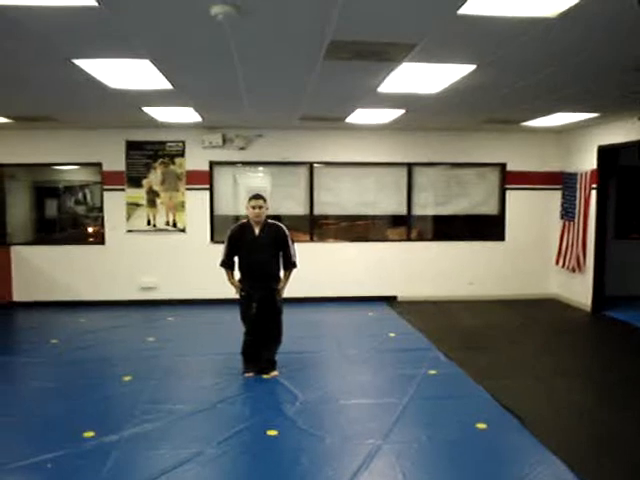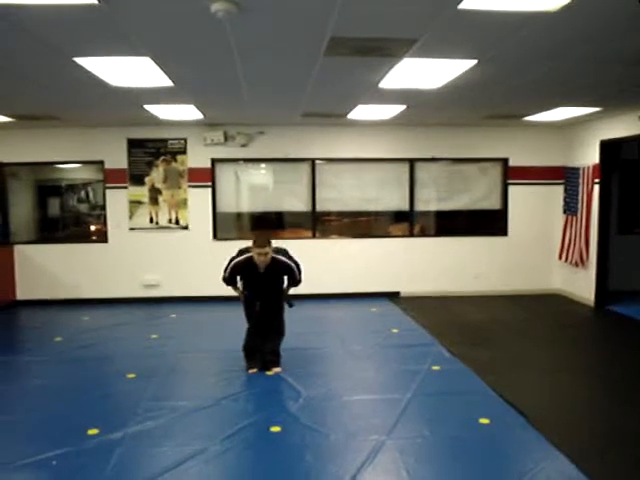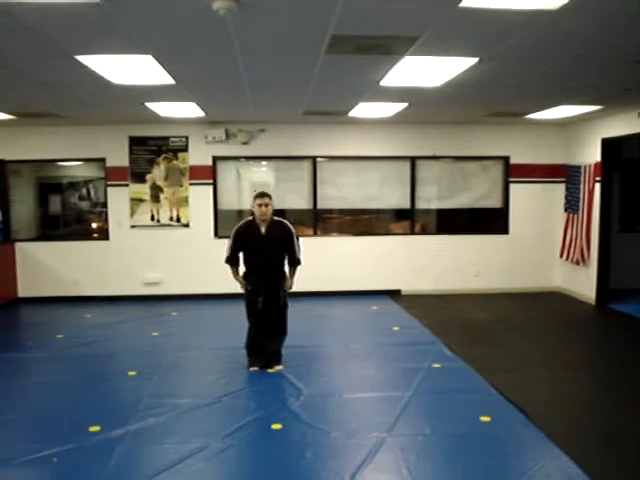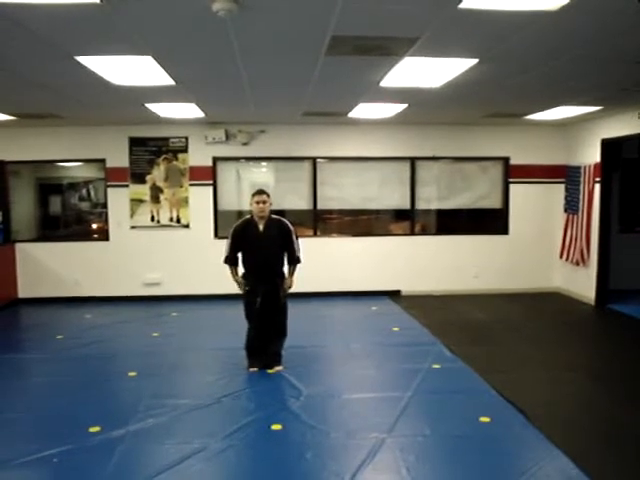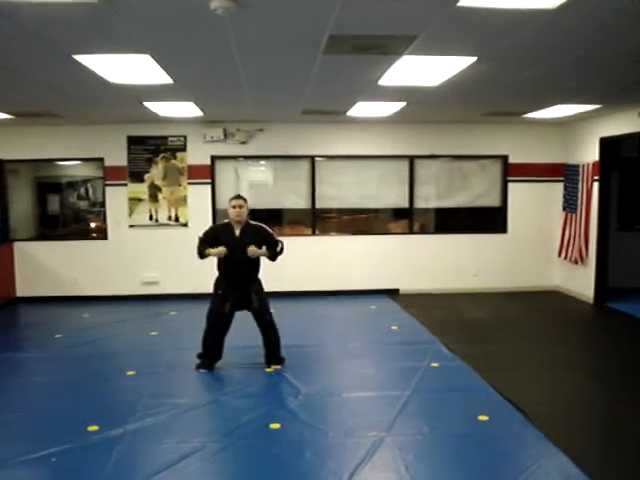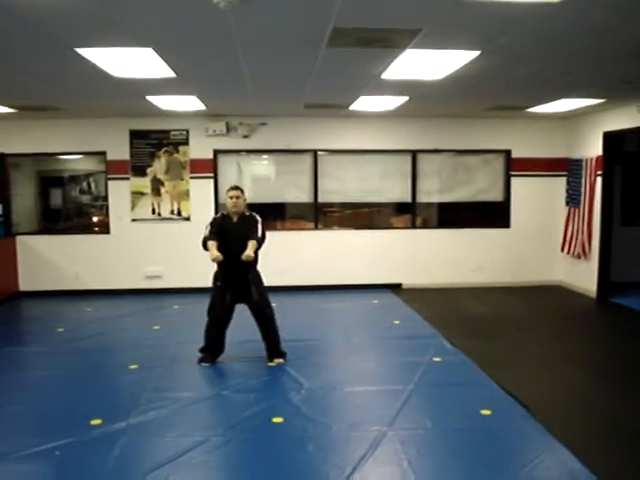
dt=0.7s
person 1, frame 1
left shoulder: (279, 230)
right shoulder: (237, 231)
left elbow: (289, 259)
right elbow: (227, 259)
left wrist: (283, 283)
right wrist: (233, 282)
left hip: (272, 289)
right hip: (248, 289)
left knee: (272, 329)
right knee: (251, 328)
left ankle: (268, 365)
right ankle: (250, 365)
person 1, frame 2
left shoulder: (284, 262)
right shoulder: (240, 261)
left elbow: (296, 278)
right elbow: (228, 277)
left wrist: (285, 292)
right wrist: (239, 291)
left hip: (274, 294)
right hip: (251, 294)
left knee: (276, 327)
right knee: (254, 326)
left ankle: (272, 362)
right ankle: (253, 362)
person 1, frame 3
left shoulder: (284, 228)
right shoulder: (243, 229)
left elbow: (294, 255)
right elbow: (232, 254)
left wrist: (290, 278)
right wrist: (237, 277)
left hip: (277, 283)
right hip: (253, 284)
left knee: (278, 323)
right knee: (255, 323)
left ankle: (273, 359)
right ankle: (254, 360)
person 1, frame 4
left shoulder: (282, 226)
right shoulder: (241, 227)
left elbow: (293, 253)
right elbow: (231, 254)
left wrist: (290, 277)
right wrist: (236, 277)
left hip: (276, 282)
right hip: (252, 283)
left knee: (277, 323)
right knee: (255, 324)
left ankle: (273, 360)
right ankle: (254, 360)
person 1, frame 5
left shoulder: (258, 229)
right shoulder: (217, 230)
left elbow: (277, 246)
right elbow: (202, 247)
left wrist: (266, 252)
right wrist: (214, 252)
left hip: (251, 284)
right hip: (226, 285)
left knee: (266, 320)
right knee: (216, 322)
left ankle: (274, 358)
right ankle: (208, 359)
person 1, frame 6
left shoulder: (253, 220)
right shoulder: (218, 221)
left elbow: (256, 237)
right elbow: (209, 238)
left wrist: (250, 250)
right wrist: (213, 250)
left hip: (249, 275)
right hip: (225, 275)
left knee: (264, 313)
right knee: (217, 315)
left ankle: (275, 352)
right ankle: (210, 353)
